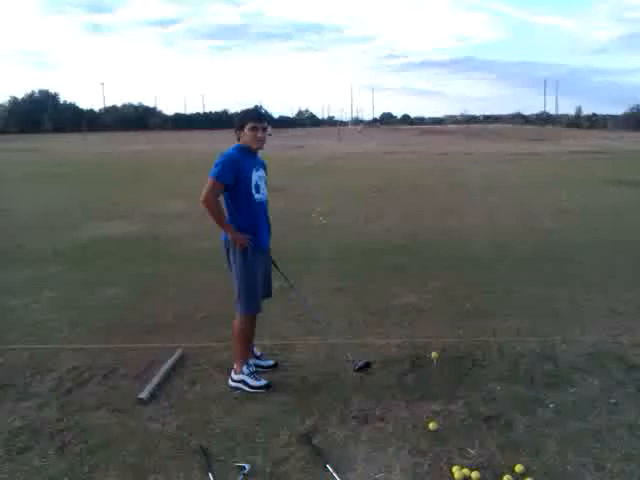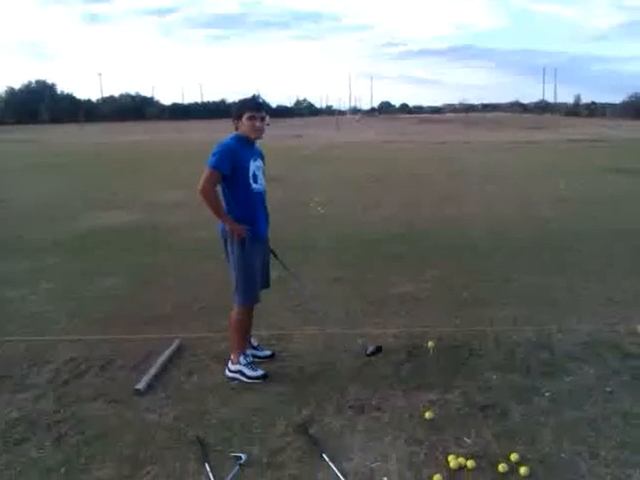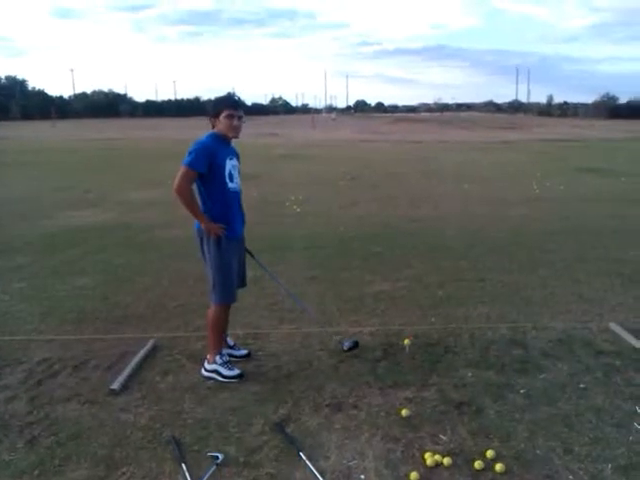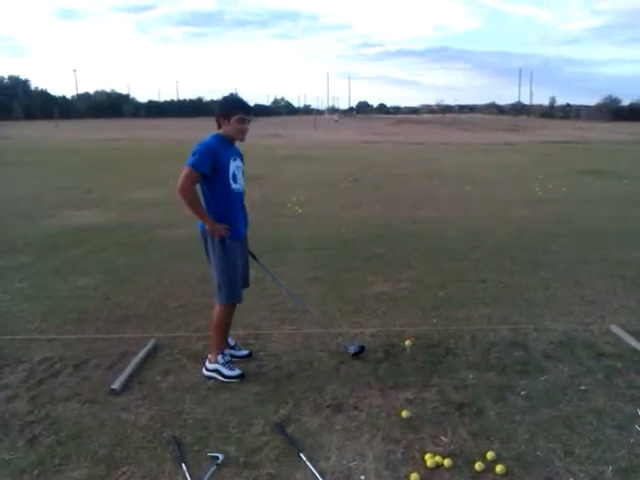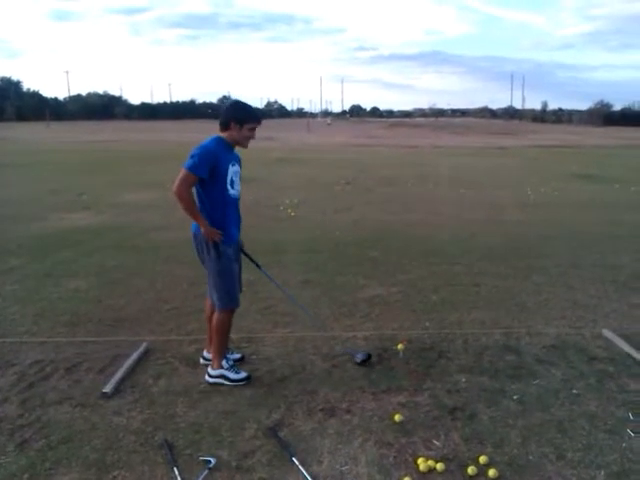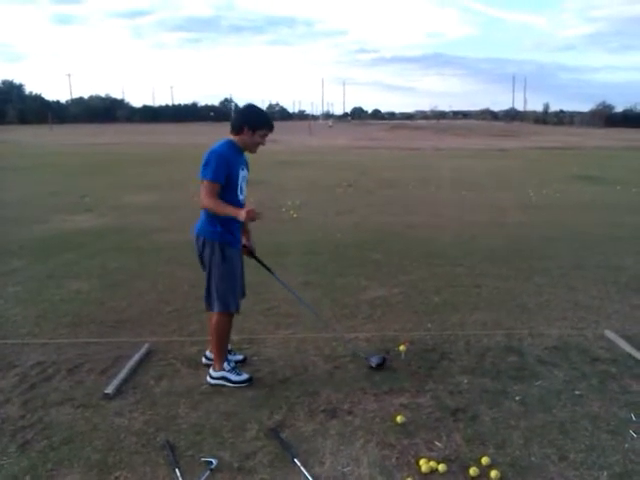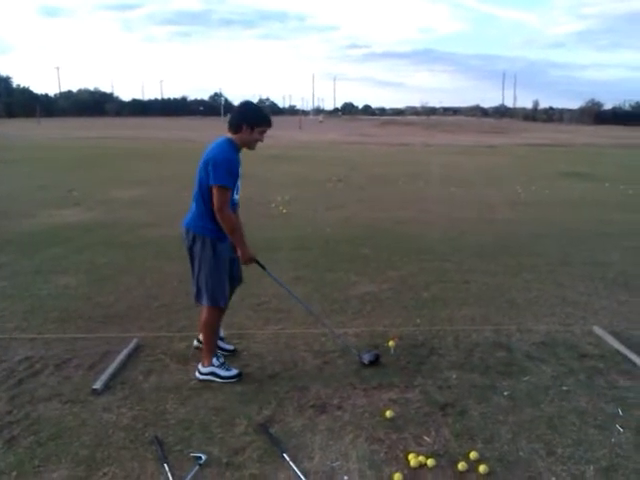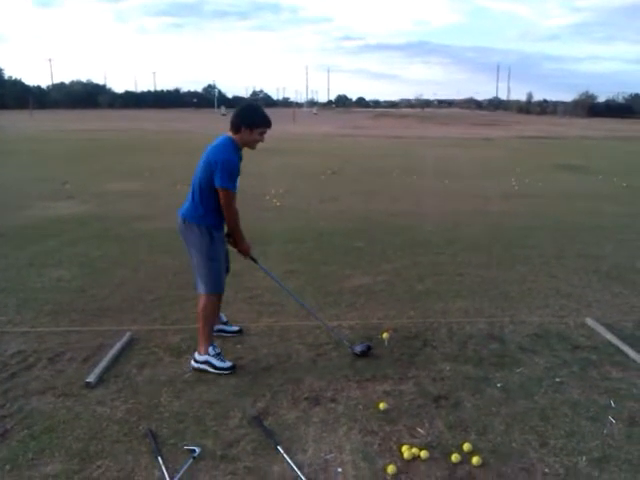
dt=0.4s
person 1, frame 1
left shoulder: (259, 162)
right shoulder: (231, 159)
right elbow: (208, 197)
right wrist: (231, 232)
left hip: (261, 241)
right hip: (243, 244)
left knee: (254, 303)
right knee: (247, 307)
left ankle: (249, 352)
right ankle: (239, 370)
person 1, frame 2
left shoulder: (256, 152)
right shoulder: (228, 149)
right elbow: (205, 188)
right wrist: (229, 223)
left hip: (258, 232)
right hip: (241, 235)
left knee: (252, 294)
right knee: (244, 298)
left ankle: (246, 343)
right ankle: (236, 361)
person 1, frame 3
left shoulder: (231, 151)
right shoulder: (205, 147)
right elbow: (181, 186)
right wrist: (205, 222)
left hip: (234, 231)
right hip: (217, 234)
left knee: (229, 293)
right knee: (221, 297)
left ankle: (222, 342)
right ankle: (213, 360)
person 1, frame 4
left shoulder: (235, 151)
right shoulder: (209, 148)
right elbow: (184, 187)
right wrist: (209, 222)
left hip: (237, 231)
right hip: (221, 234)
left knee: (232, 293)
right knee: (227, 297)
left ankle: (223, 342)
right ankle: (214, 359)
person 1, frame 5
left shoulder: (233, 156)
right shoulder: (208, 151)
right elbow: (180, 189)
left wrist: (235, 233)
right wrist: (204, 225)
left hip: (229, 237)
right hip: (214, 239)
left knee: (217, 296)
right knee: (226, 302)
left ankle: (212, 349)
right ankle: (217, 366)
person 1, frame 6
left shoulder: (239, 157)
right shoulder: (220, 155)
right elbow: (207, 199)
left wrist: (246, 235)
right wrist: (239, 214)
left hip: (229, 238)
right hip: (216, 239)
left knee: (227, 300)
right knee: (224, 304)
left ankle: (216, 350)
right ankle: (218, 368)
person 1, frame 7
left shoulder: (230, 152)
right shoulder: (223, 156)
right elbow: (221, 209)
left wrist: (240, 239)
right wrist: (240, 245)
left hip: (218, 233)
right hip: (206, 234)
left knee: (230, 283)
right knee: (213, 298)
left ankle: (208, 335)
right ankle: (207, 363)
person 1, frame 8
left shoulder: (227, 146)
right shoulder: (227, 157)
right elbow: (228, 207)
left wrist: (233, 233)
right wrist: (240, 239)
left hip: (208, 221)
right hip: (200, 224)
left knee: (219, 273)
right knee: (210, 285)
left ankle: (214, 320)
right ankle: (204, 352)
